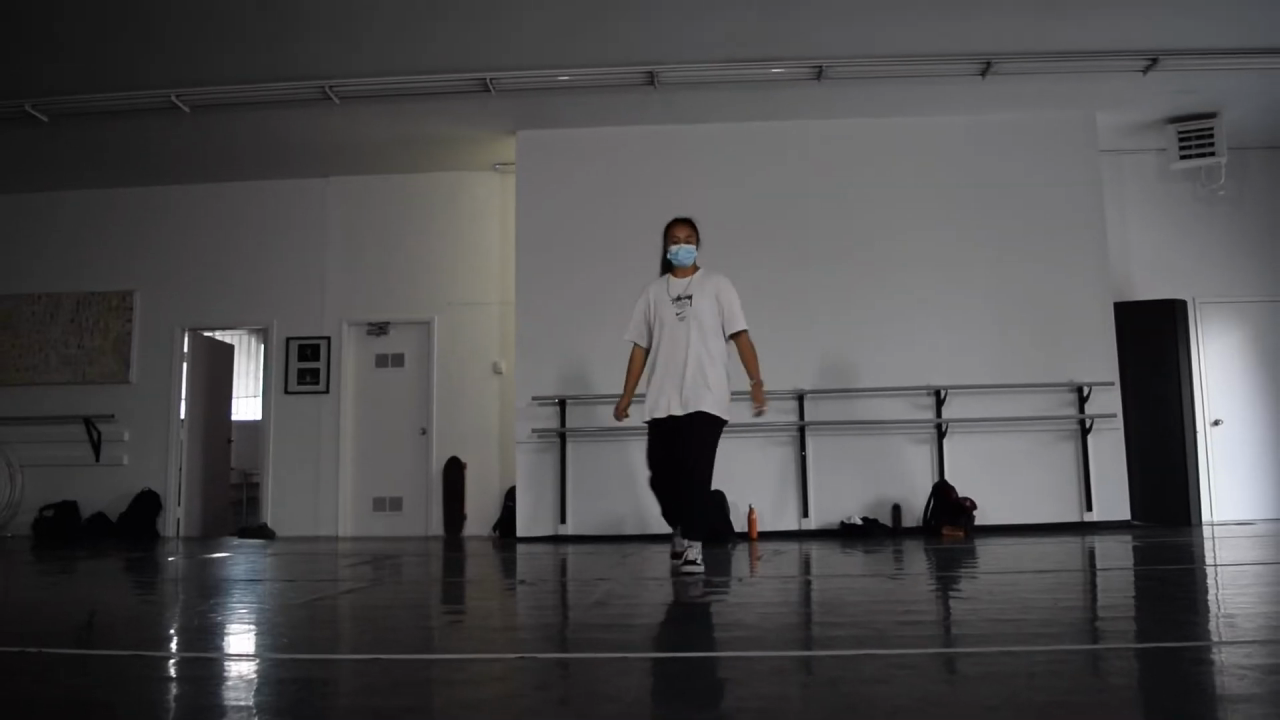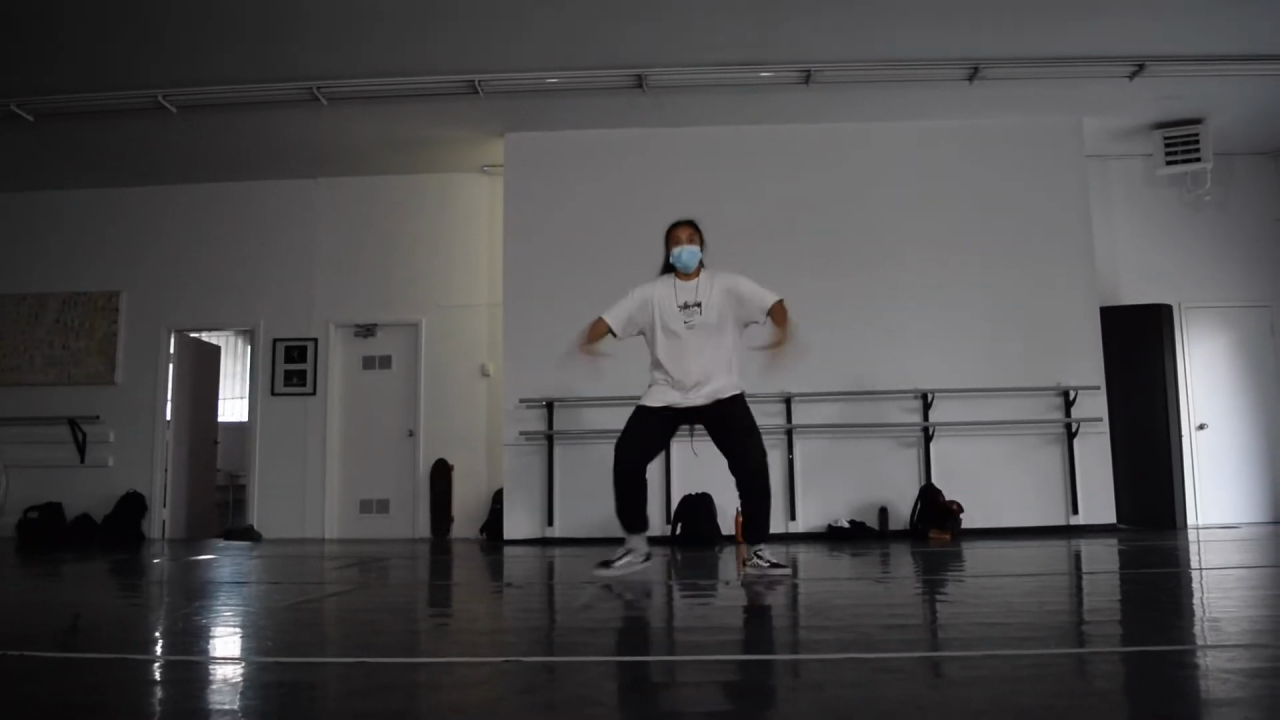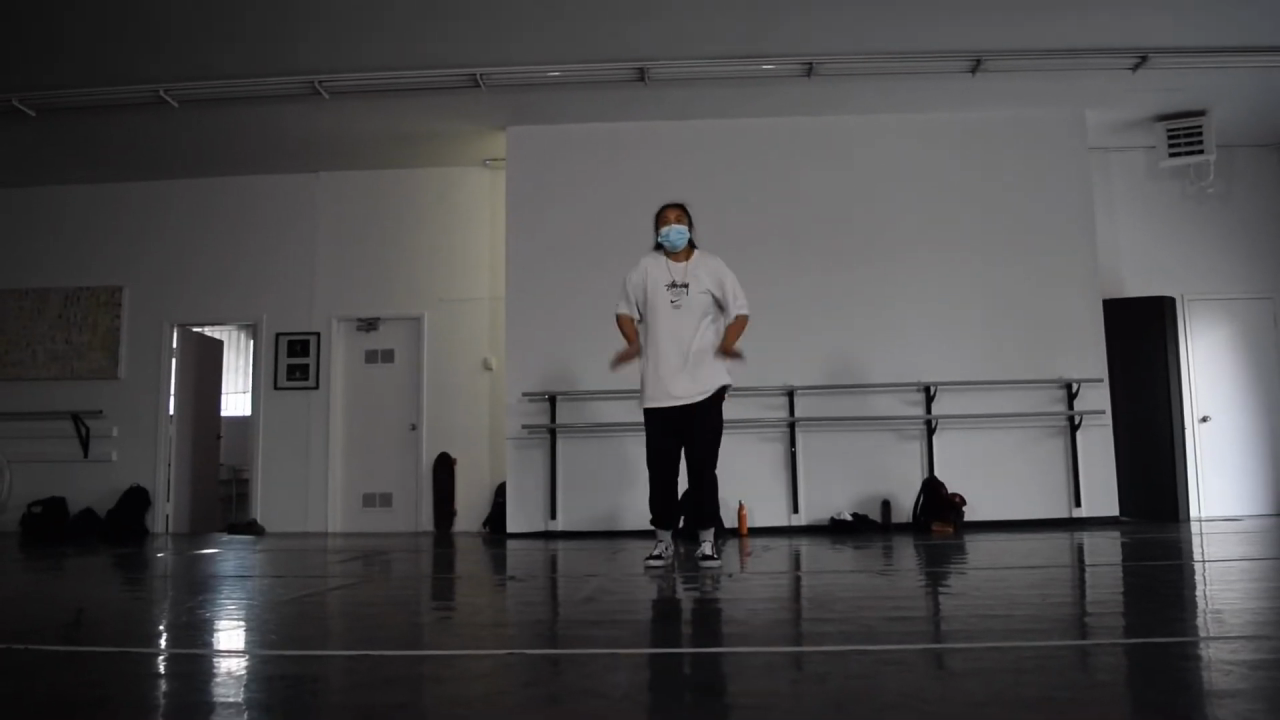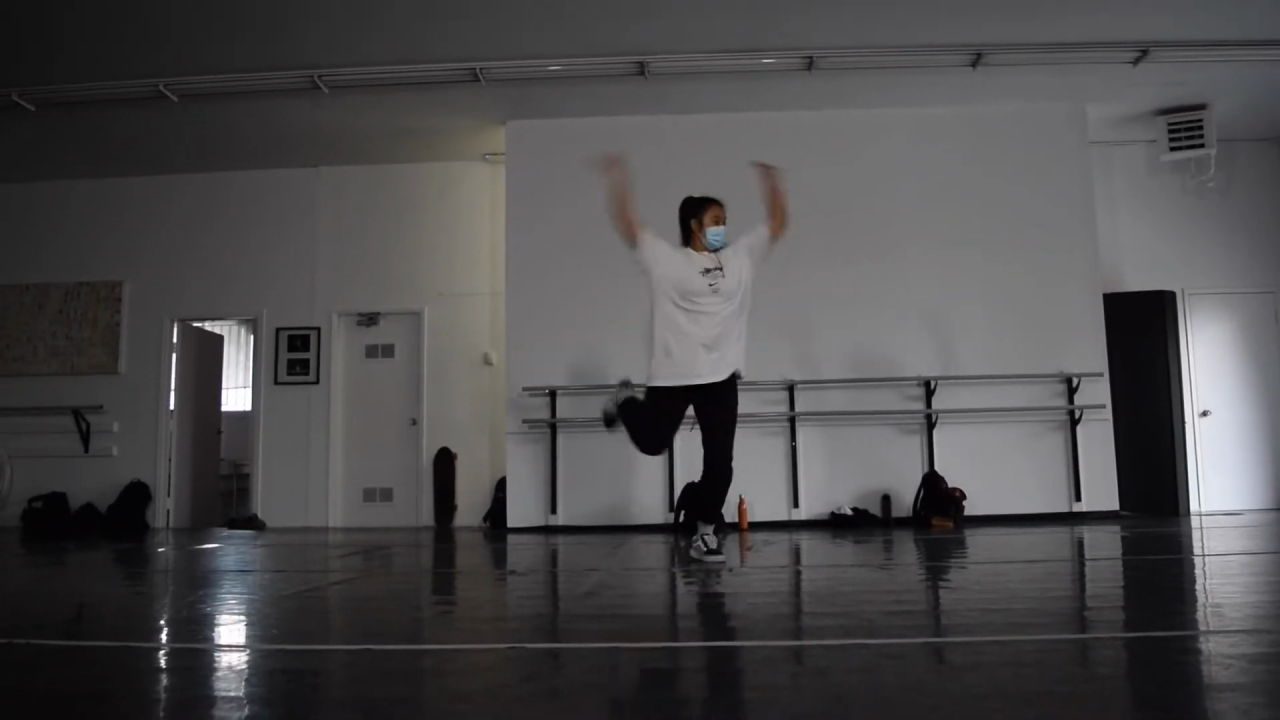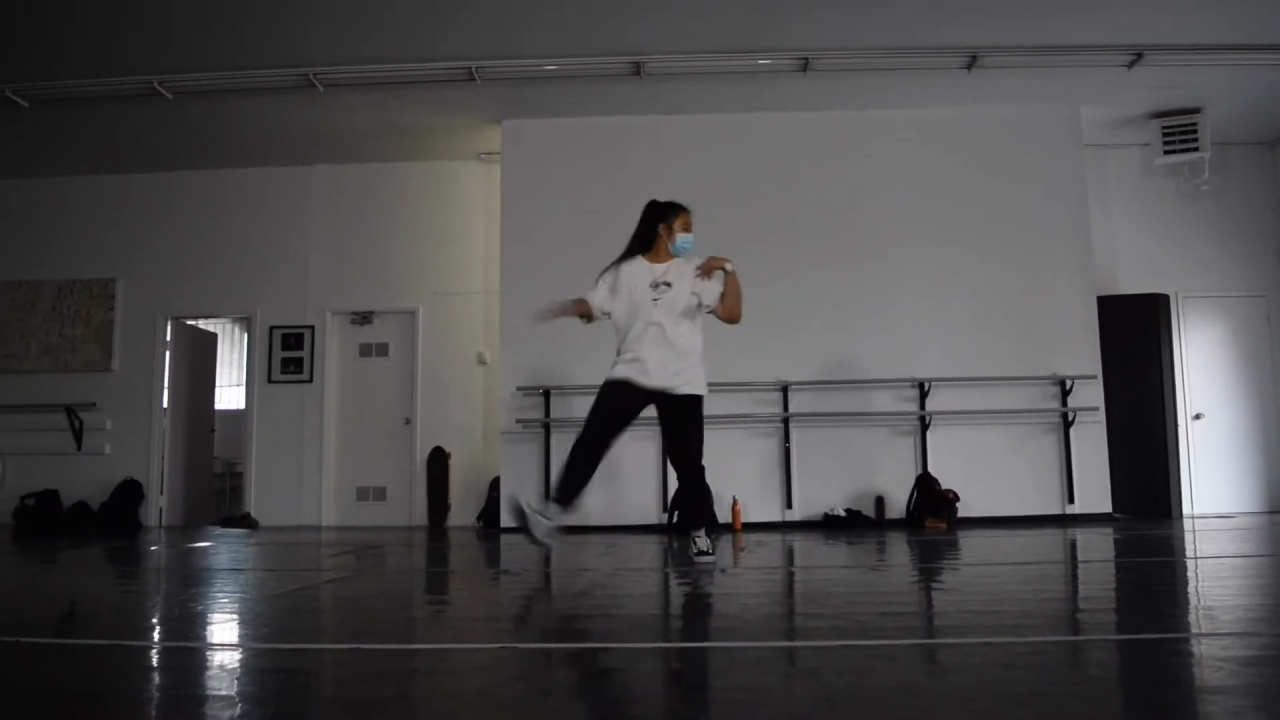
dt=1s
person 1, frame 1
left shoulder: (717, 285)
right shoulder: (653, 292)
left elbow: (740, 335)
right elbow: (640, 347)
left wrist: (756, 382)
right wrist: (626, 395)
left hip: (706, 399)
right hip: (663, 401)
left knee: (696, 472)
right knee: (663, 474)
left ankle: (693, 546)
right ankle: (680, 531)
person 1, frame 2
left shoulder: (726, 285)
right shoulder: (651, 293)
left elbow: (772, 304)
right elbow: (608, 322)
left wrist: (783, 329)
right wrist: (588, 341)
left hip: (719, 391)
right hip: (665, 394)
left knee: (752, 463)
right knee: (626, 458)
left ankle: (757, 550)
right ankle: (635, 546)
person 1, frame 3
left shoulder: (712, 266)
right shoulder: (645, 268)
left elbow: (739, 311)
right elbow: (625, 312)
left wrist: (728, 343)
right wrist: (633, 343)
left hip: (705, 386)
right hip: (659, 389)
left knee: (702, 465)
right knee: (661, 466)
left ankle: (706, 540)
right ankle: (664, 540)
person 1, frame 4
left shoulder: (740, 254)
right shoulder: (666, 258)
left elbow: (778, 223)
right elbow: (627, 226)
left wrist: (770, 179)
right wrist: (618, 178)
left hip: (721, 372)
right hip: (673, 369)
left knee: (720, 458)
right knee: (652, 440)
left ankle: (705, 532)
right ankle: (626, 400)
person 1, frame 5
left shoulder: (697, 273)
right shoulder: (623, 272)
left elbow: (732, 314)
right elbow: (591, 308)
left wrist: (728, 270)
right wrist: (568, 307)
left hip: (682, 382)
right hip: (631, 372)
left knee: (687, 463)
right knee: (591, 440)
left ankle: (699, 534)
right ankle: (552, 513)
